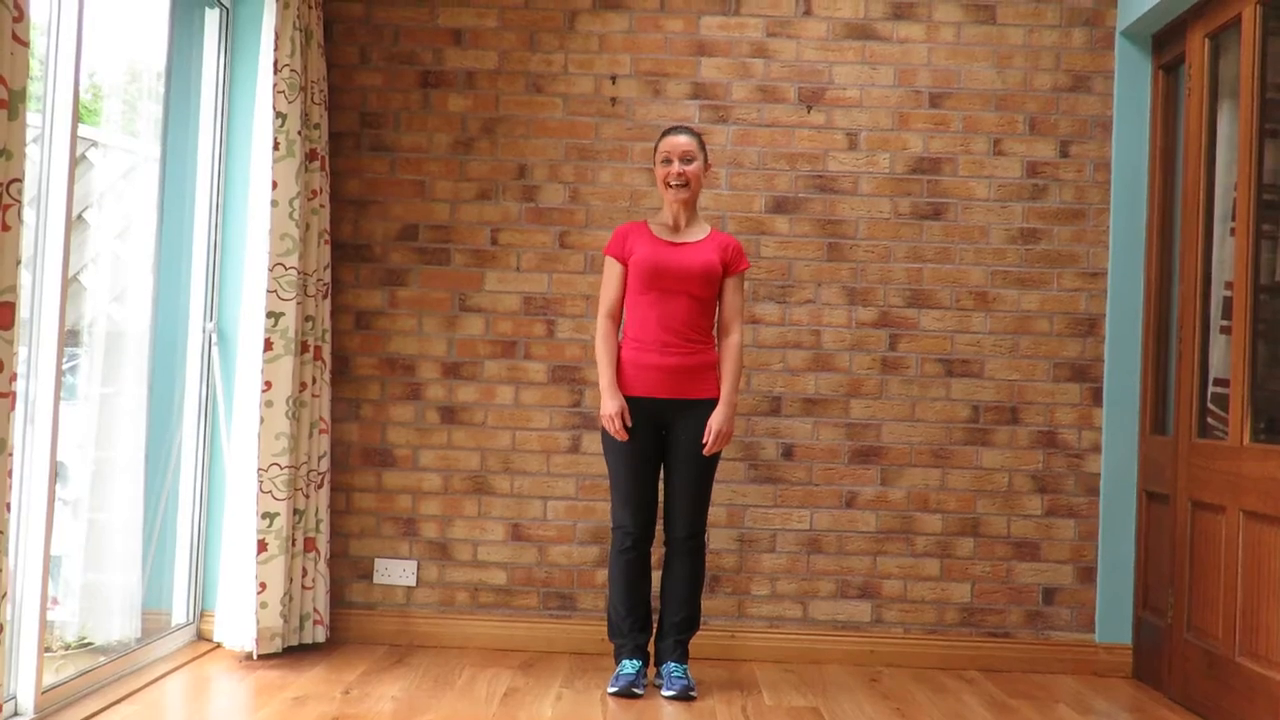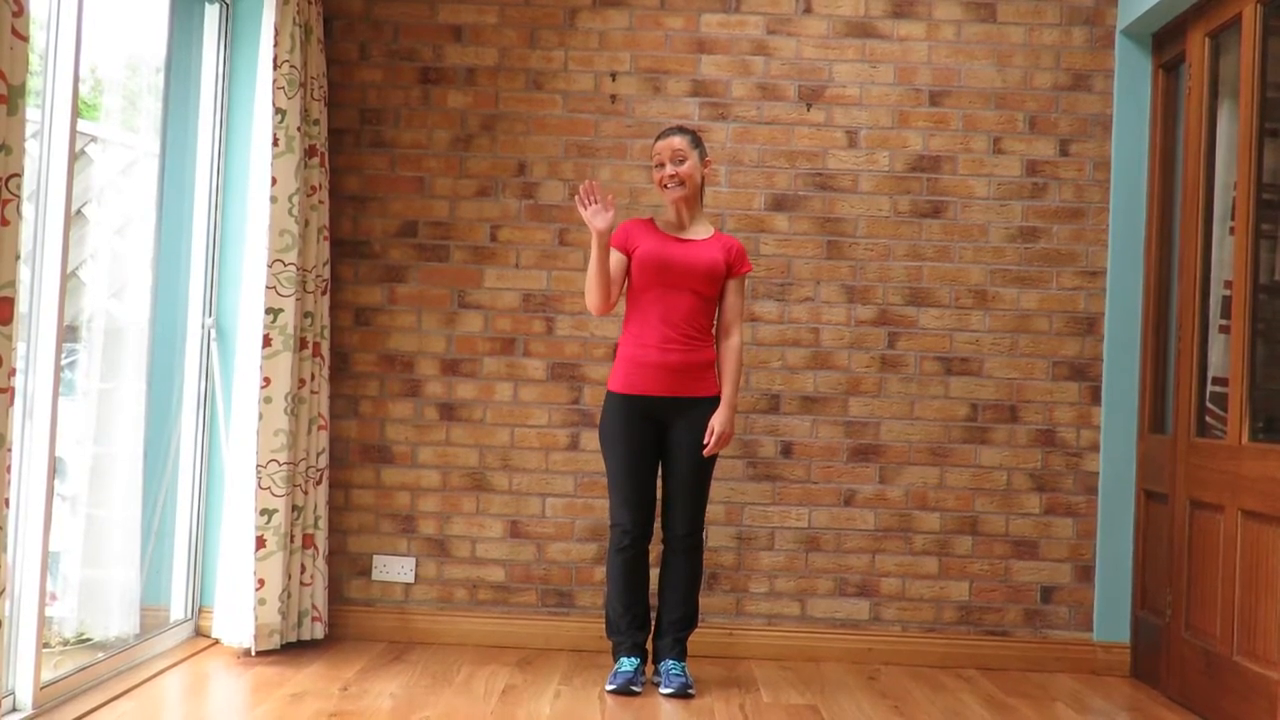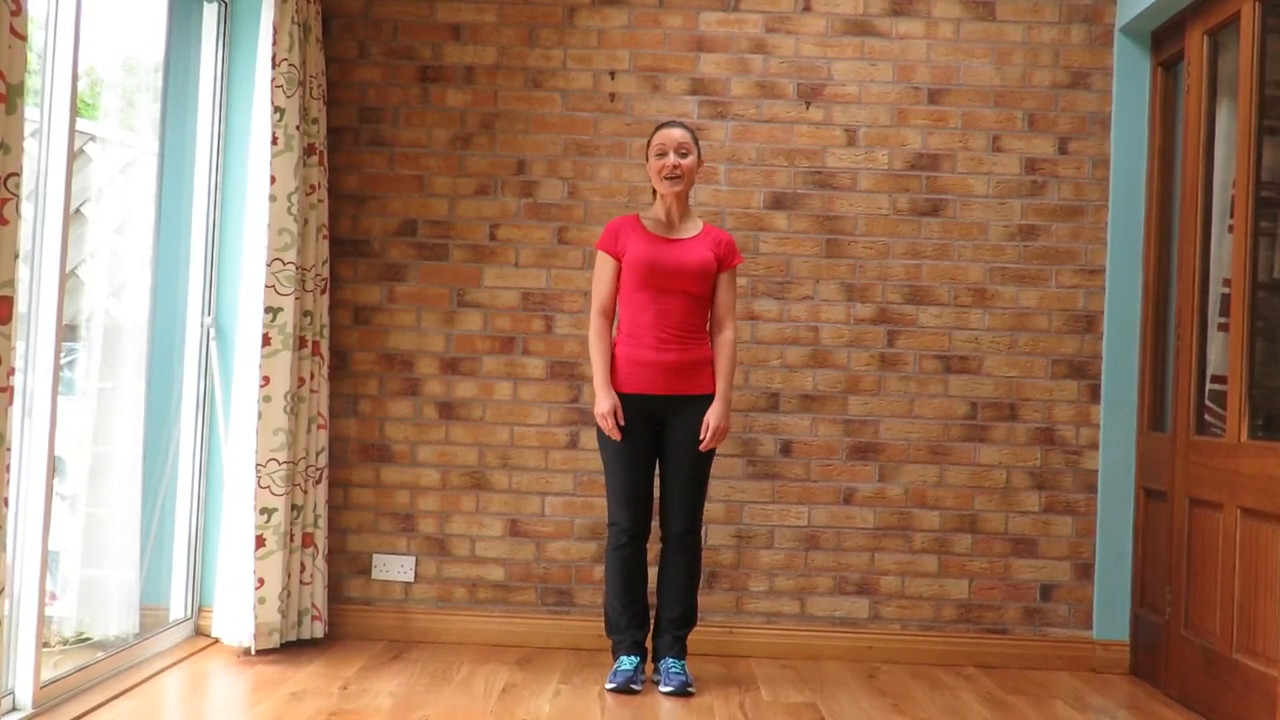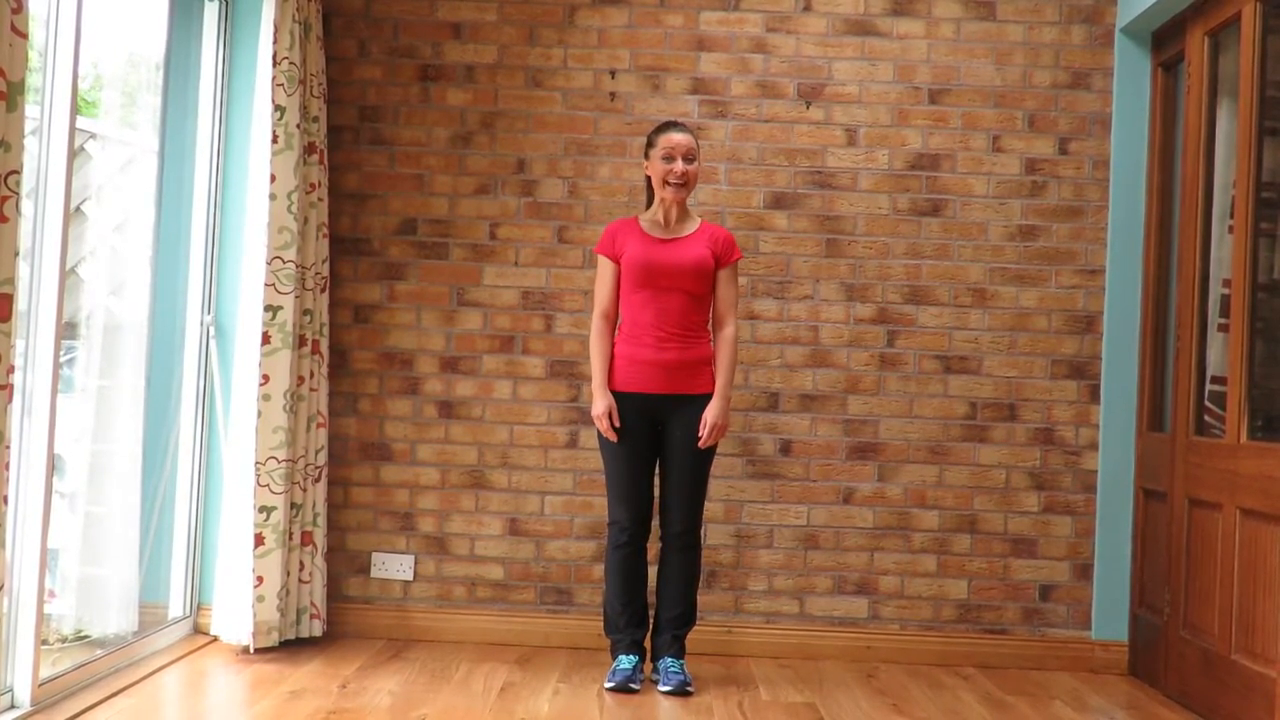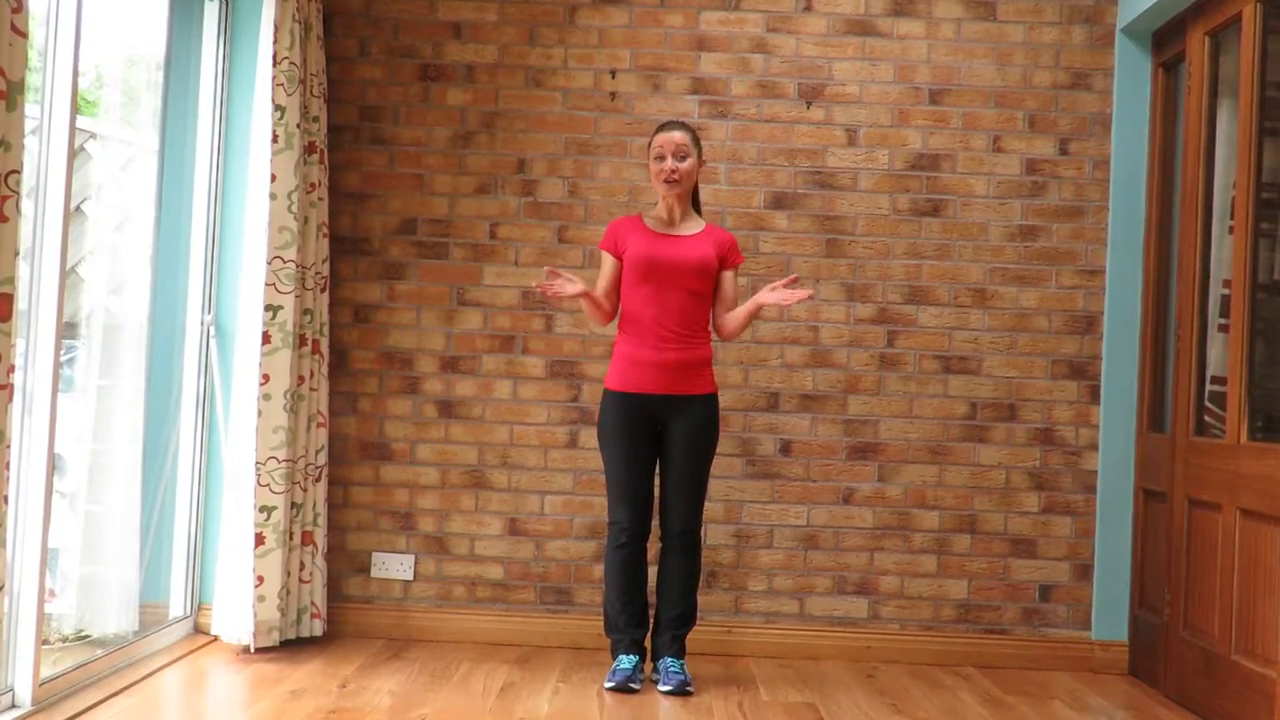
dt=1s
person 1, frame 1
left shoulder: (725, 248)
right shoulder: (627, 238)
left elbow: (731, 333)
right elbow: (607, 322)
left wrist: (727, 405)
right wrist: (608, 392)
left hip: (696, 405)
right hip: (634, 401)
left knee: (686, 533)
right knee: (630, 530)
left ankle: (674, 657)
right ankle: (629, 655)
person 1, frame 2
left shoulder: (728, 250)
right shoulder: (632, 233)
left elbow: (731, 335)
right elbow: (599, 305)
left wrist: (727, 406)
right wrist: (600, 237)
left hip: (695, 403)
right hip: (631, 397)
left knee: (684, 531)
right knee: (629, 528)
left ankle: (672, 655)
right ankle: (628, 653)
person 1, frame 3
left shoulder: (718, 244)
right shoulder: (620, 232)
left elbow: (724, 328)
right elbow: (600, 317)
left wrist: (722, 400)
right wrist: (602, 389)
left hip: (691, 400)
right hip: (629, 396)
left knee: (682, 528)
right knee: (626, 525)
left ankle: (672, 653)
right ankle: (627, 651)
person 1, frame 4
left shoulder: (717, 240)
right shoulder: (619, 235)
left elbow: (726, 325)
right elbow: (603, 319)
left wrist: (721, 397)
right wrist: (599, 390)
left hip: (691, 399)
right hip: (629, 394)
left knee: (682, 527)
right knee: (627, 524)
left ankle: (671, 652)
right ankle: (626, 650)
person 1, frame 5
left shoulder: (719, 242)
right shoulder: (622, 231)
left elbow: (724, 325)
right elbow: (604, 312)
left wrist: (759, 303)
right wrist: (582, 294)
left hip: (692, 399)
right hip: (627, 394)
left knee: (682, 527)
right knee: (626, 524)
left ankle: (670, 652)
right ankle: (626, 649)
